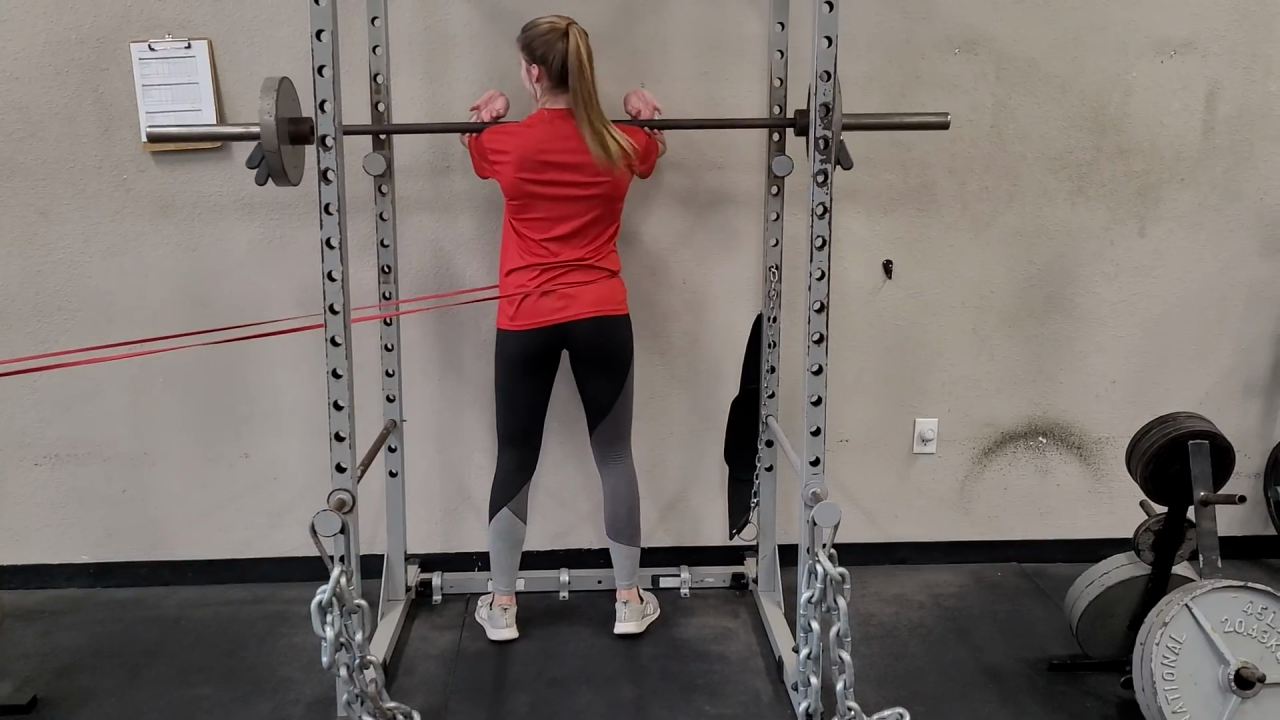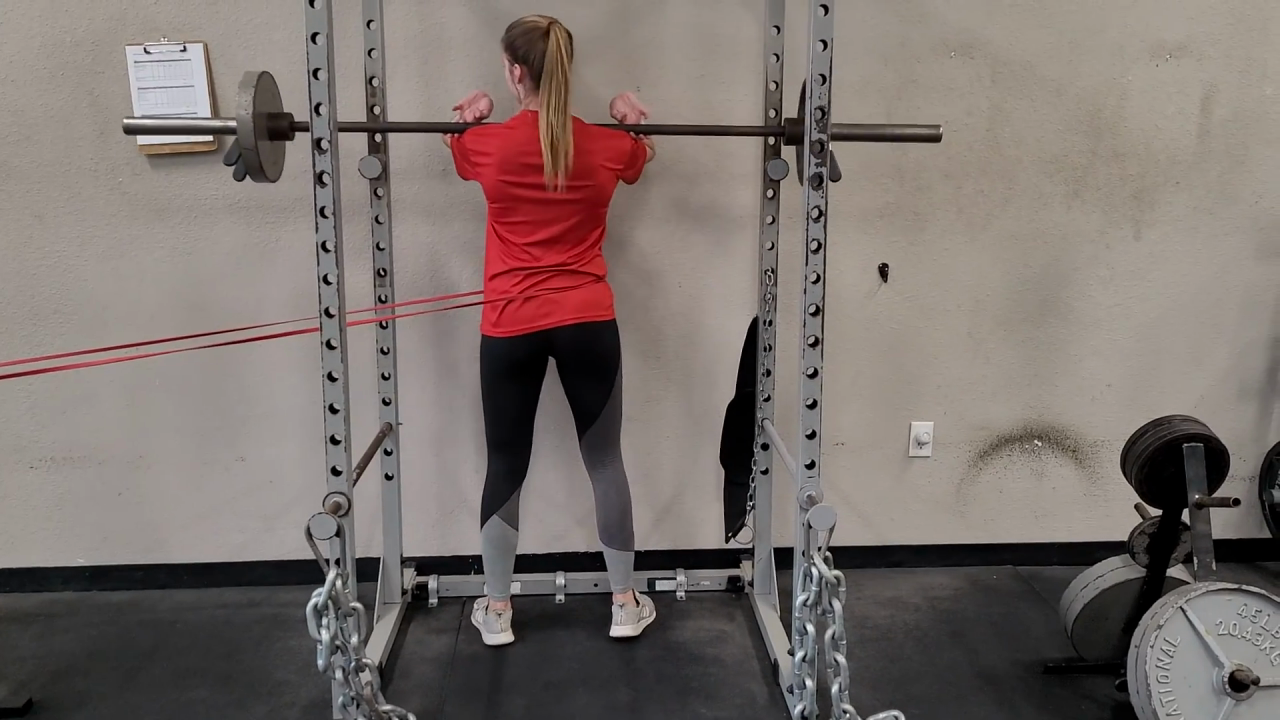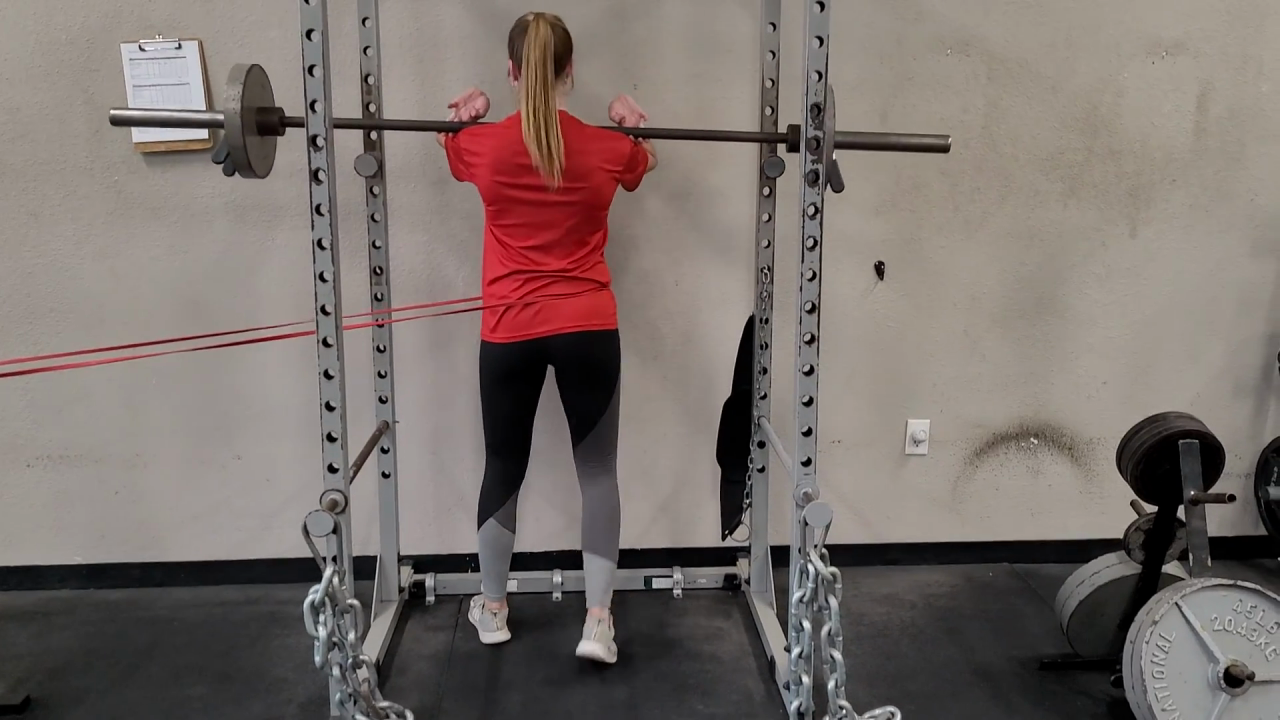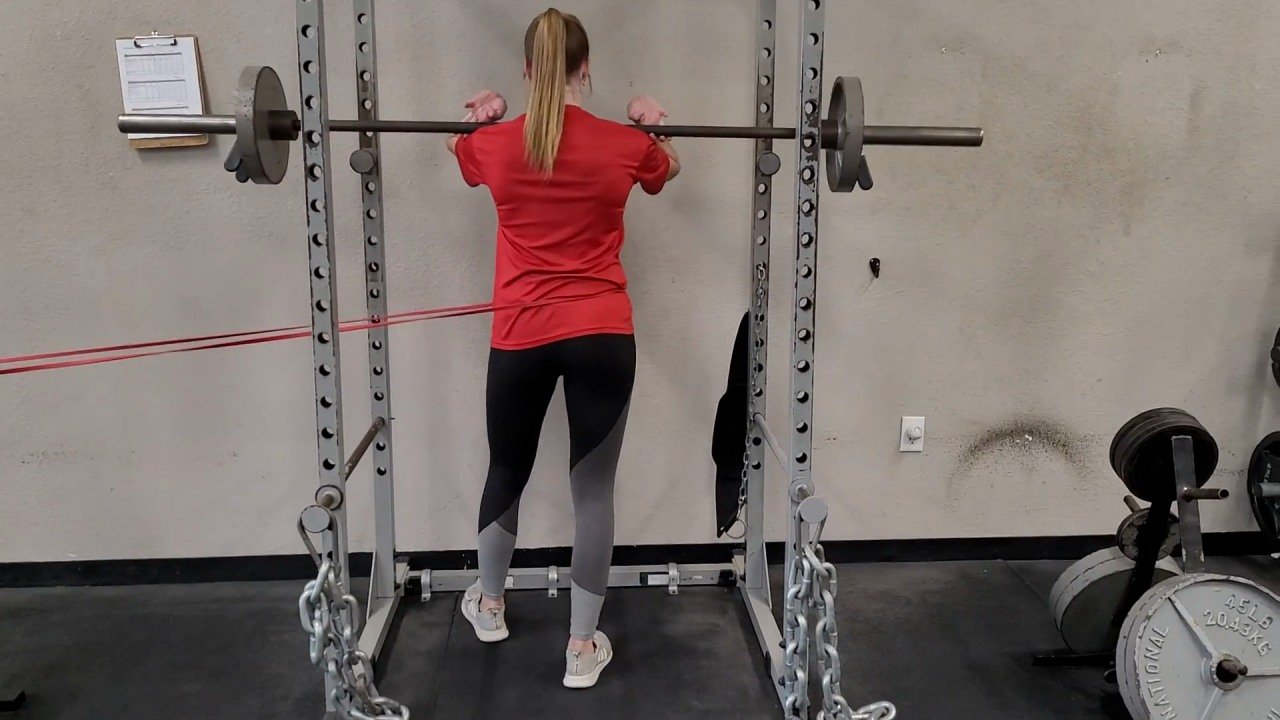
dt=0.3s
person 1, frame 1
left shoulder: (505, 143)
right shoulder: (621, 144)
left elbow: (475, 147)
right elbow: (652, 152)
left hip: (527, 322)
right hip: (603, 318)
left knee: (515, 461)
right knee: (614, 455)
left ankle: (501, 605)
right ankle: (629, 600)
person 1, frame 2
left shoulder: (487, 144)
right shoulder: (608, 146)
left elbow: (458, 148)
right elbow: (642, 156)
left hip: (511, 328)
right hip: (588, 323)
left knee: (505, 467)
right knee: (605, 461)
left ankle: (497, 610)
right ankle: (625, 601)
person 1, frame 3
left shoulder: (484, 146)
right shoulder: (608, 148)
left elbow: (456, 151)
right elbow: (643, 164)
left hip: (509, 334)
right hip: (589, 330)
left knee: (503, 470)
right knee: (597, 472)
left ankle: (492, 609)
right ankle: (597, 623)
person 1, frame 4
left shoulder: (494, 146)
right shoulder: (625, 146)
left elbow: (465, 153)
right elbow: (666, 168)
left hip: (522, 338)
right hip: (603, 336)
left knee: (506, 473)
right knee: (593, 489)
left ankle: (489, 605)
right ankle: (582, 646)
